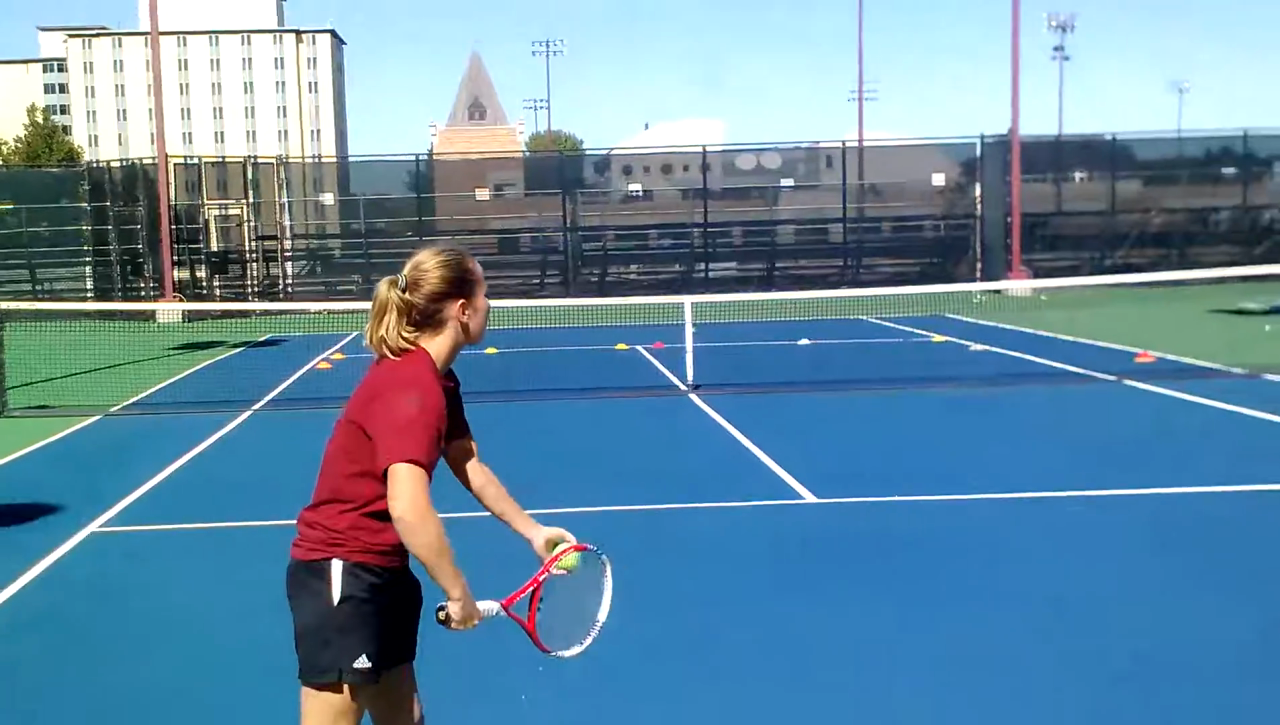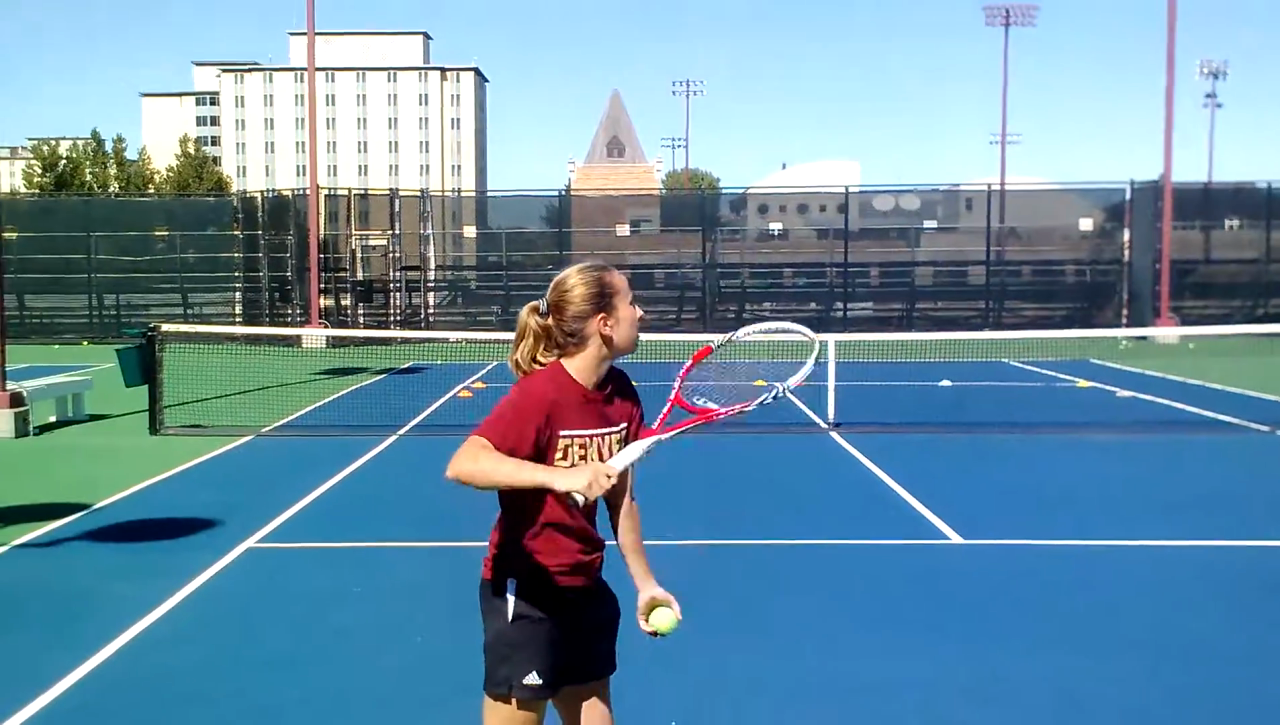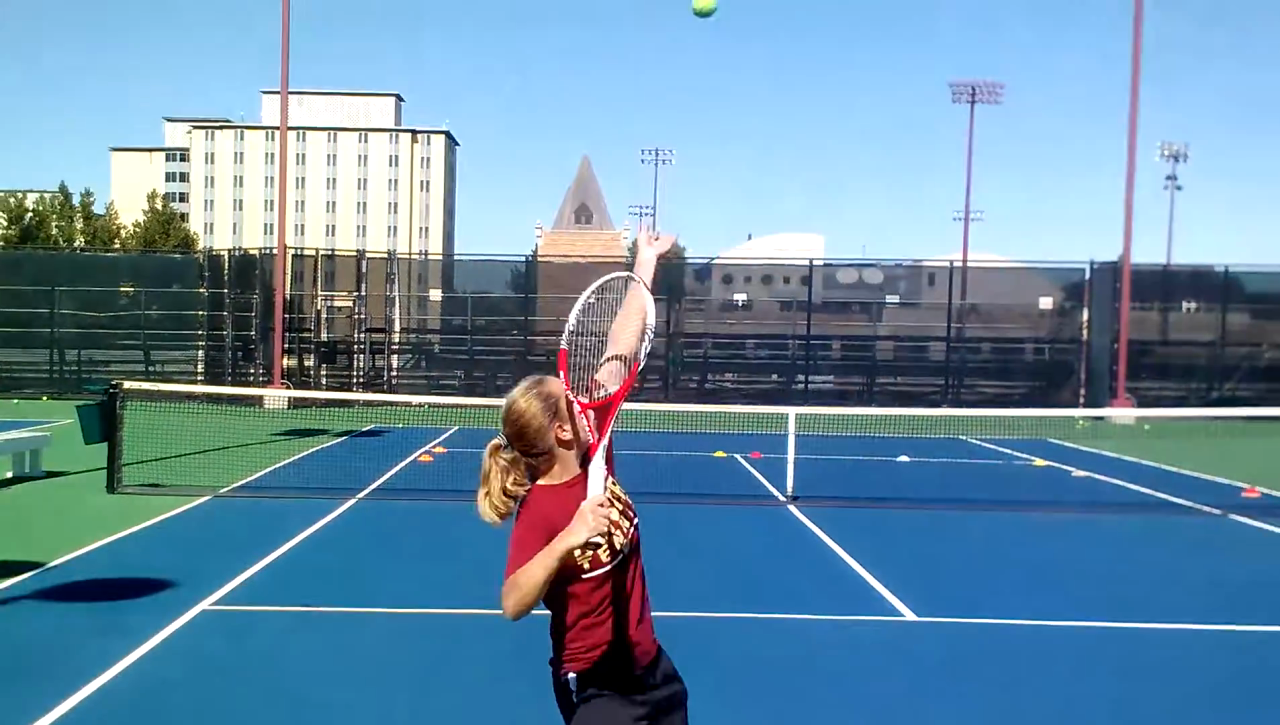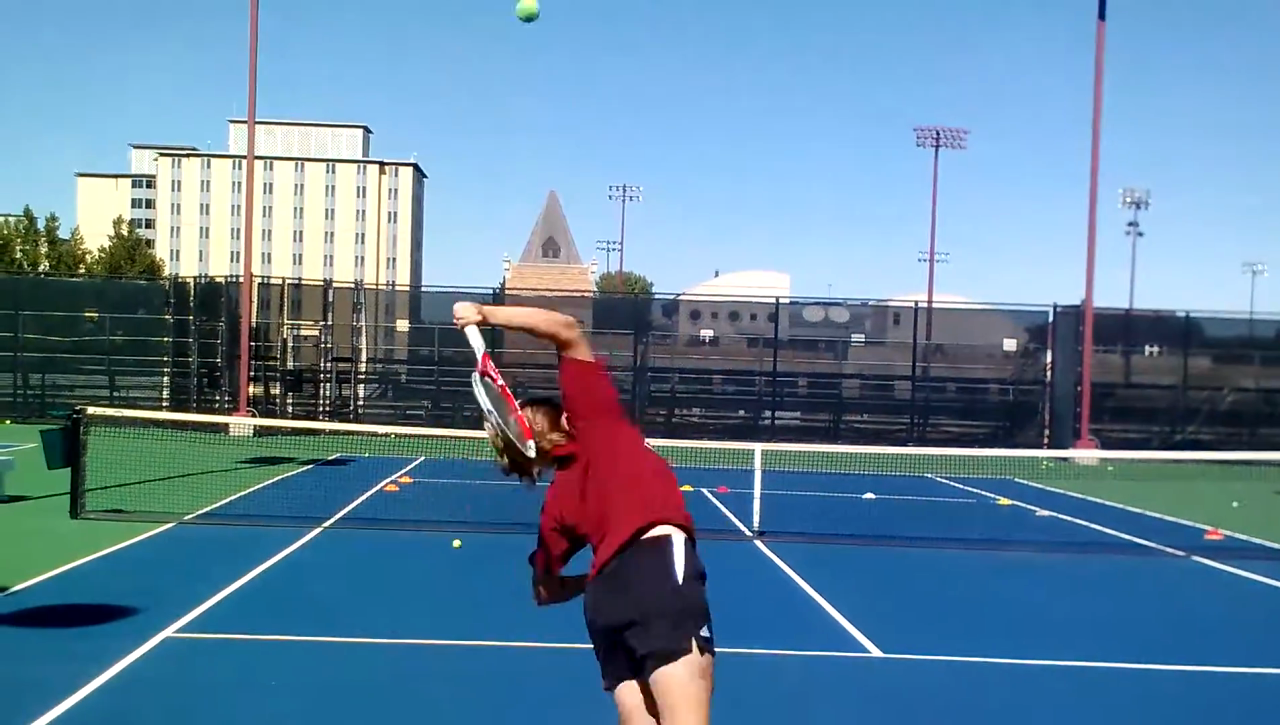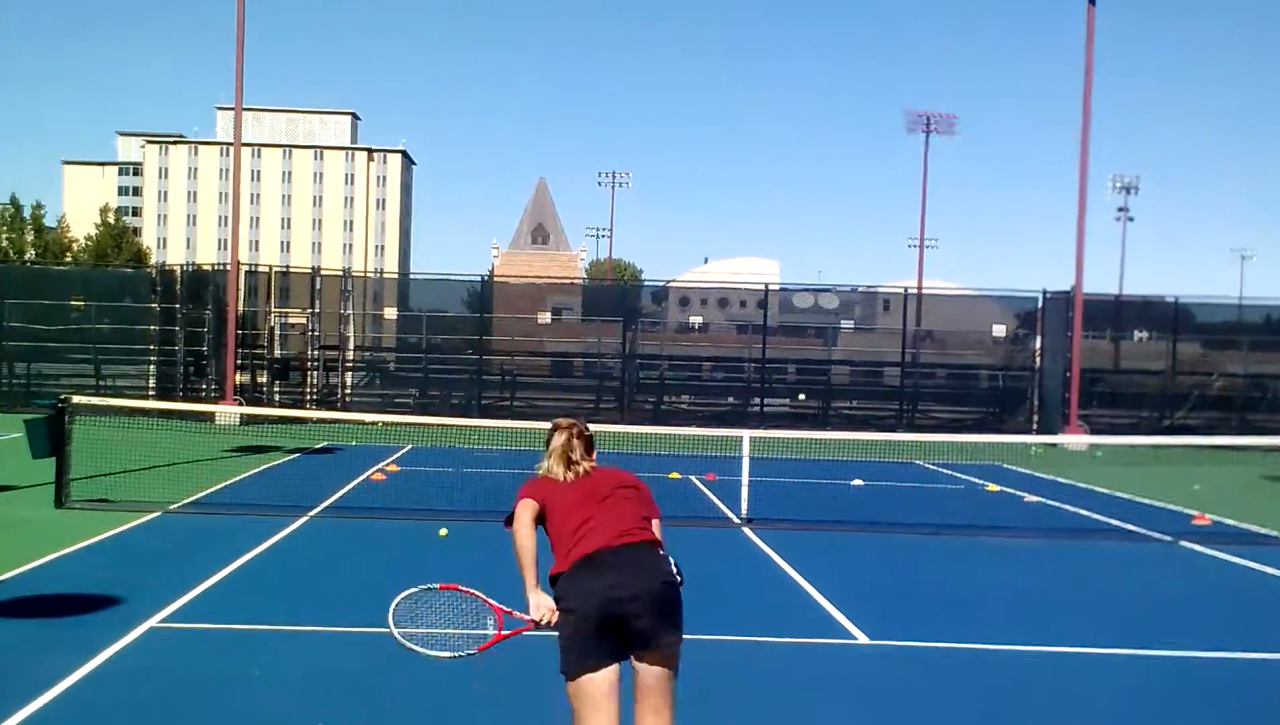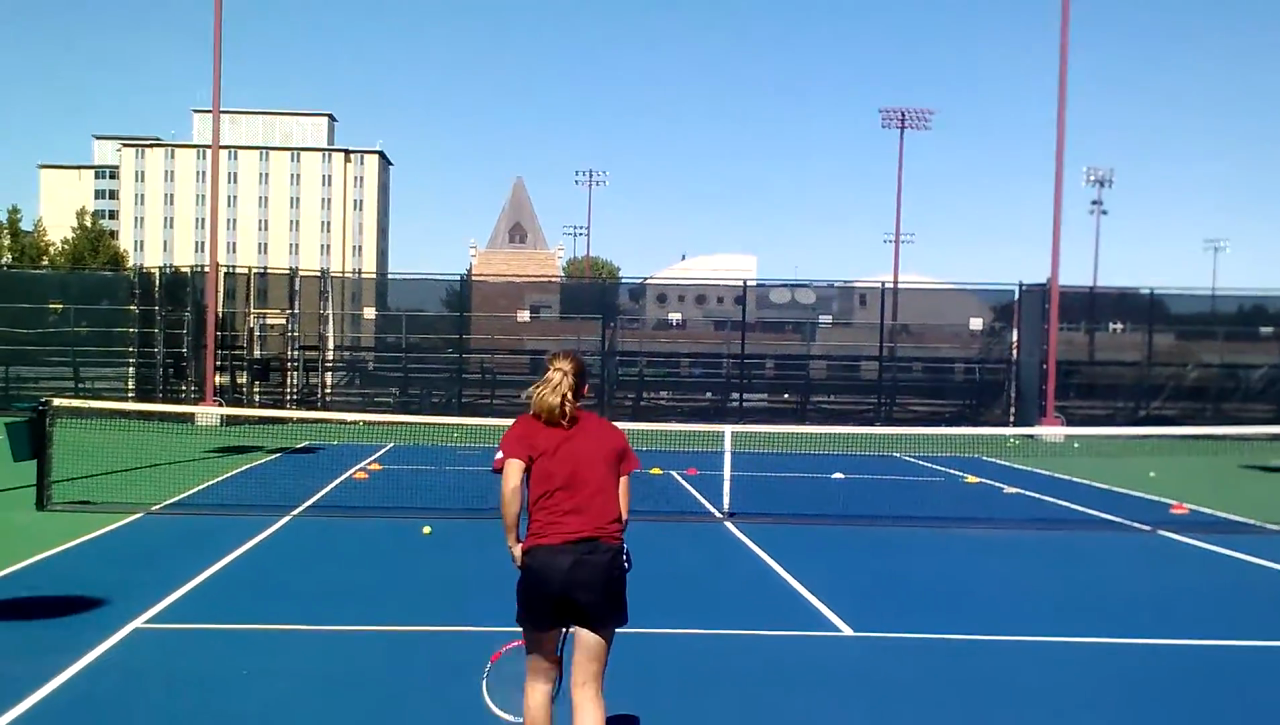
dt=0.5s
person 1, frame 1
left shoulder: (436, 378)
right shoulder: (412, 387)
left elbow: (468, 465)
right elbow: (408, 506)
left wrist: (533, 532)
right wrist: (459, 593)
left hip: (380, 570)
right hip: (340, 571)
person 1, frame 2
left shoulder: (621, 392)
right shoulder: (540, 393)
right elbow: (462, 465)
left wrist: (644, 582)
right wrist: (559, 476)
left hip: (585, 588)
right hip: (526, 592)
person 1, frame 3
left shoulder: (587, 452)
right shoulder: (540, 518)
right elbow: (513, 603)
left wrist: (644, 267)
right wrist: (573, 532)
left hip: (647, 667)
right hip: (597, 685)
person 1, frame 4
left shoulder: (556, 510)
right shoulder: (590, 422)
left elbow: (545, 592)
right elbow: (567, 330)
right wrist: (487, 313)
left hip: (605, 601)
person 1, frame 5
left shoulder: (539, 487)
right shoulder: (630, 480)
left elbow: (523, 519)
left wrist: (533, 592)
left hip: (583, 586)
right hip: (651, 575)
person 1, frame 6
left shoulder: (525, 429)
right shoulder: (612, 433)
left elbow: (511, 486)
right elbow: (622, 511)
left wrist: (513, 541)
left hip: (545, 559)
right hip: (604, 560)
left knee: (541, 673)
right knee: (588, 687)
